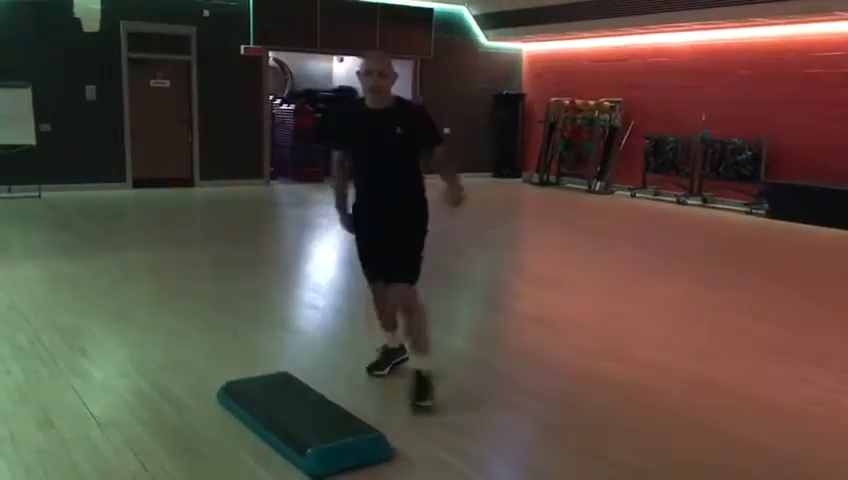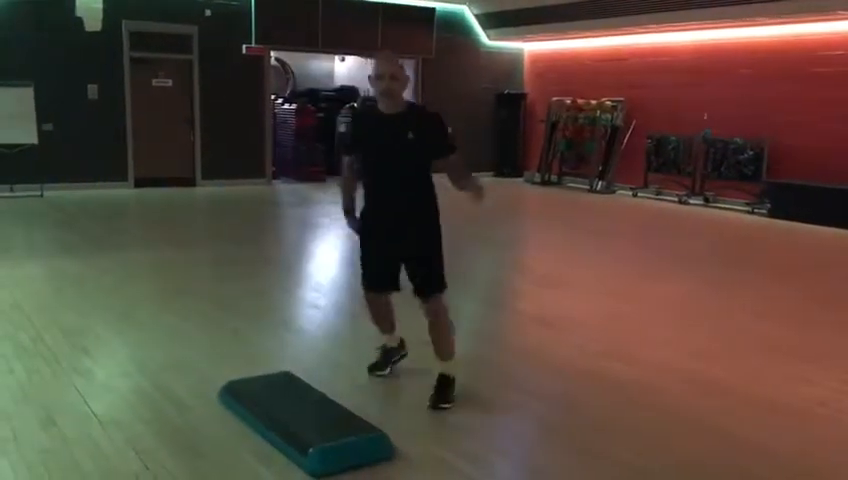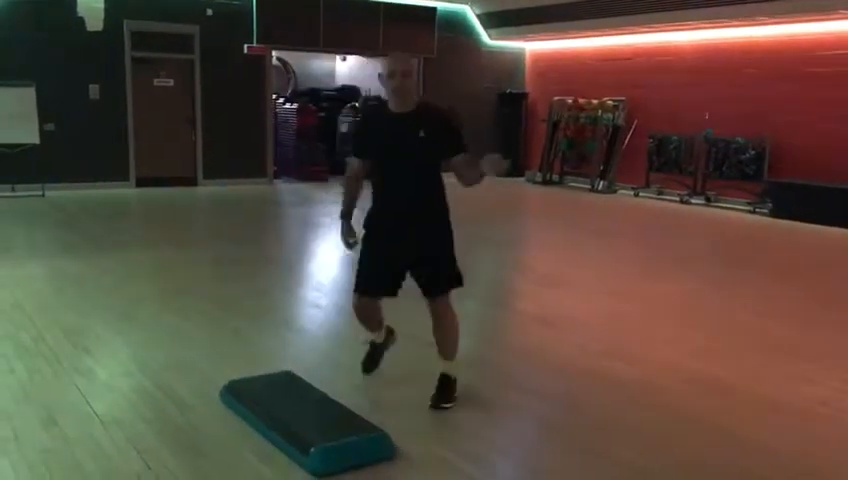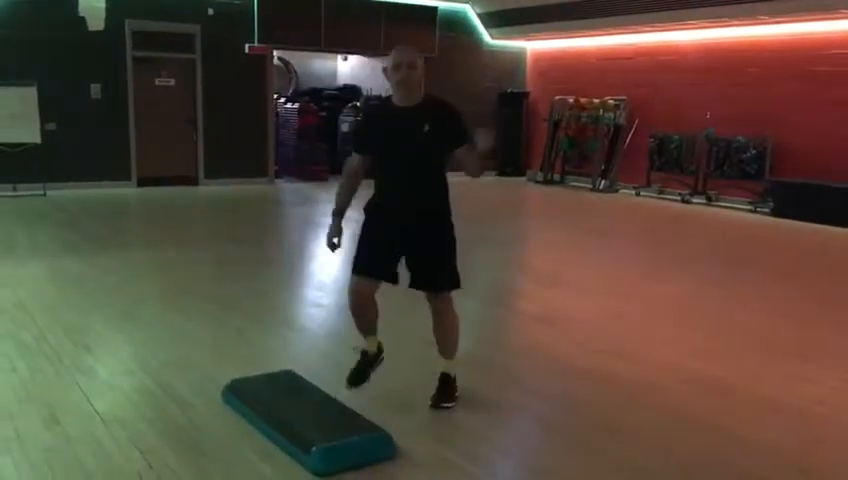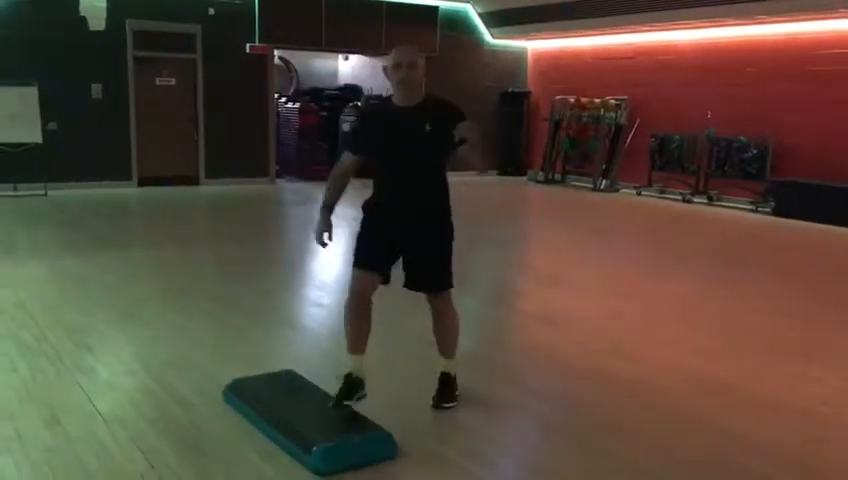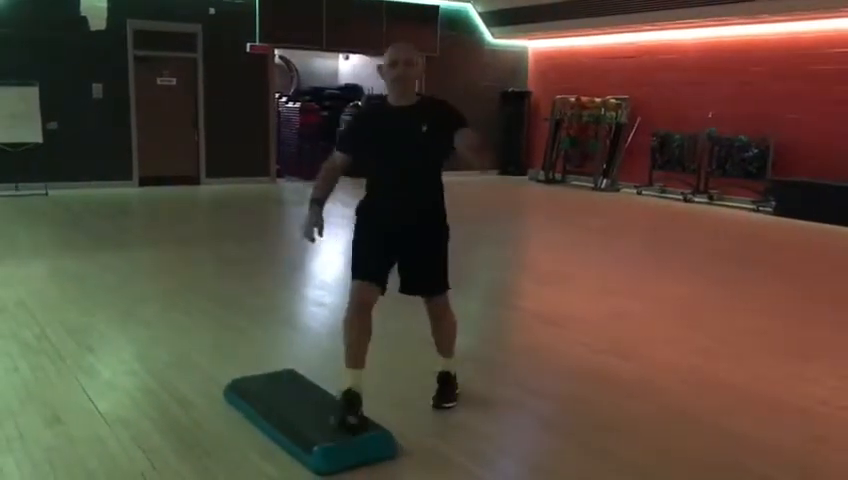
dt=0.1s
person 1, frame 1
left shoulder: (414, 115)
right shoulder: (345, 116)
left elbow: (436, 156)
right elbow: (340, 162)
left wrist: (452, 183)
right wrist: (341, 205)
left hip: (408, 215)
right hip: (367, 214)
left knee: (404, 292)
right knee: (380, 287)
left ankle: (422, 371)
right ankle: (395, 346)
person 1, frame 2
left shoulder: (427, 122)
right shoulder: (360, 122)
left elbow: (451, 166)
right elbow: (350, 168)
left wrist: (470, 184)
right wrist: (348, 210)
left hip: (421, 223)
right hip: (377, 223)
left knee: (432, 304)
right knee: (375, 296)
left ankle: (446, 375)
right ankle: (392, 345)
person 1, frame 3
left shoulder: (438, 120)
right shoulder: (369, 122)
left elbow: (464, 174)
right elbow: (355, 173)
left wrist: (485, 167)
right wrist: (346, 218)
left hip: (430, 224)
right hip: (384, 222)
left knee: (438, 302)
right knee: (363, 302)
left ankle: (448, 376)
right ankle: (380, 335)
person 1, frame 4
left shoulder: (443, 114)
right shoulder: (373, 118)
left elbow: (472, 167)
right elbow: (354, 170)
left wrist: (482, 149)
right wrist: (337, 216)
left hip: (432, 219)
right hip: (383, 215)
left knee: (440, 299)
right knee: (359, 290)
left ankle: (448, 375)
right ankle: (371, 349)
person 1, frame 5
left shoulder: (444, 113)
right shoulder: (373, 117)
left elbow: (474, 161)
right elbow: (346, 166)
left wrist: (470, 140)
right wrist: (325, 211)
left hip: (431, 220)
right hip: (382, 214)
left knee: (440, 298)
right knee: (360, 288)
left ankle: (448, 376)
right ankle: (354, 377)
person 1, frame 6
left shoulder: (441, 114)
right shoulder: (366, 118)
left elbow: (477, 162)
right elbow: (335, 164)
left wrist: (472, 146)
right wrist: (316, 206)
left hip: (426, 223)
right hip: (376, 219)
left knee: (437, 301)
right knee: (360, 299)
left ankle: (447, 375)
right ankle: (353, 392)
